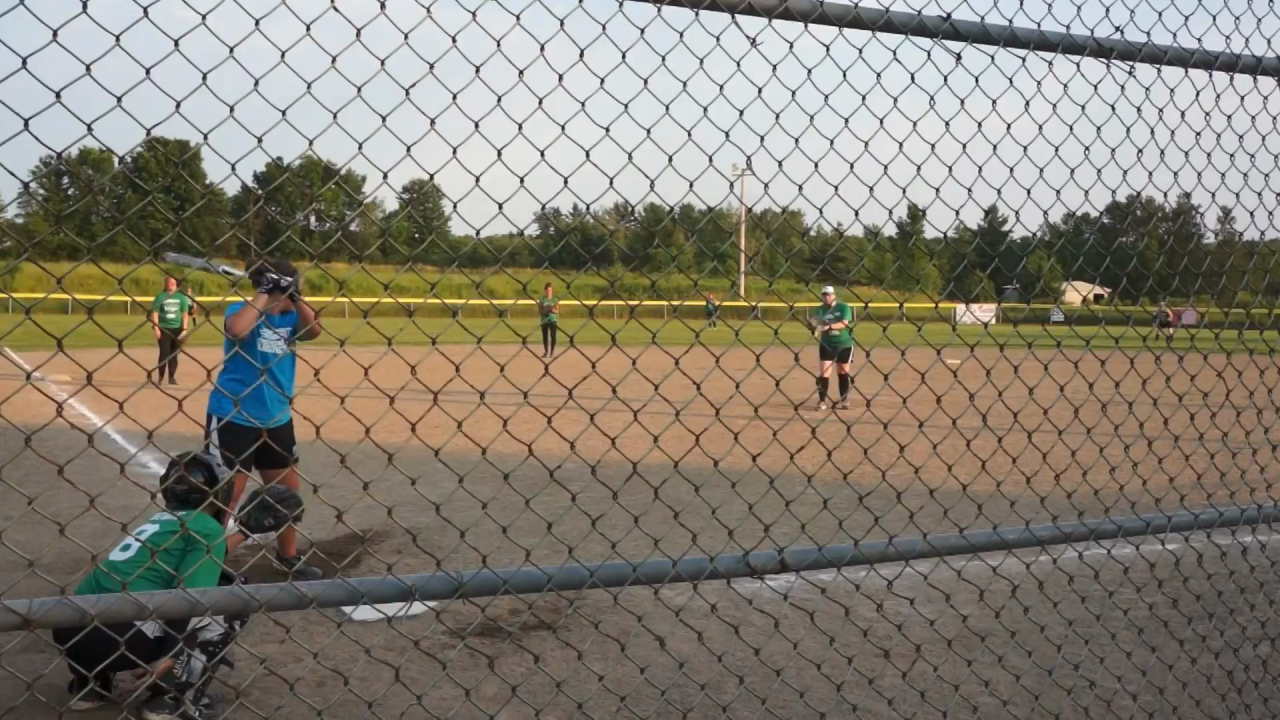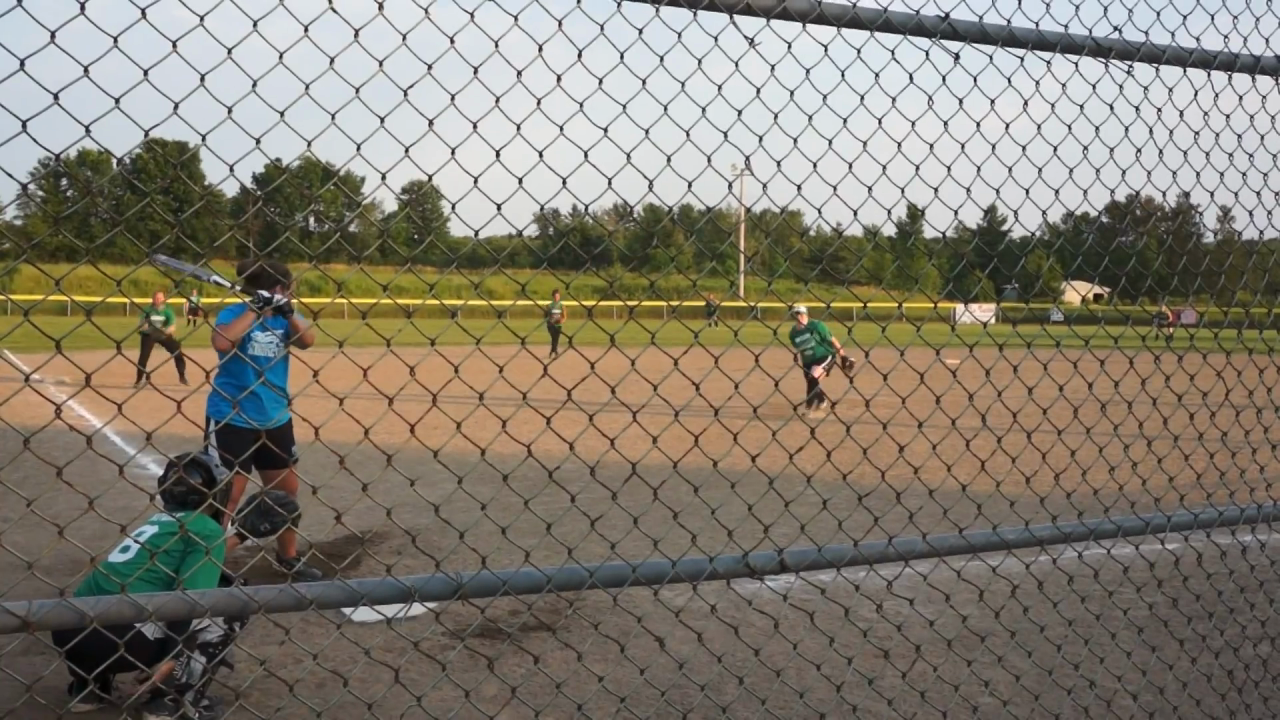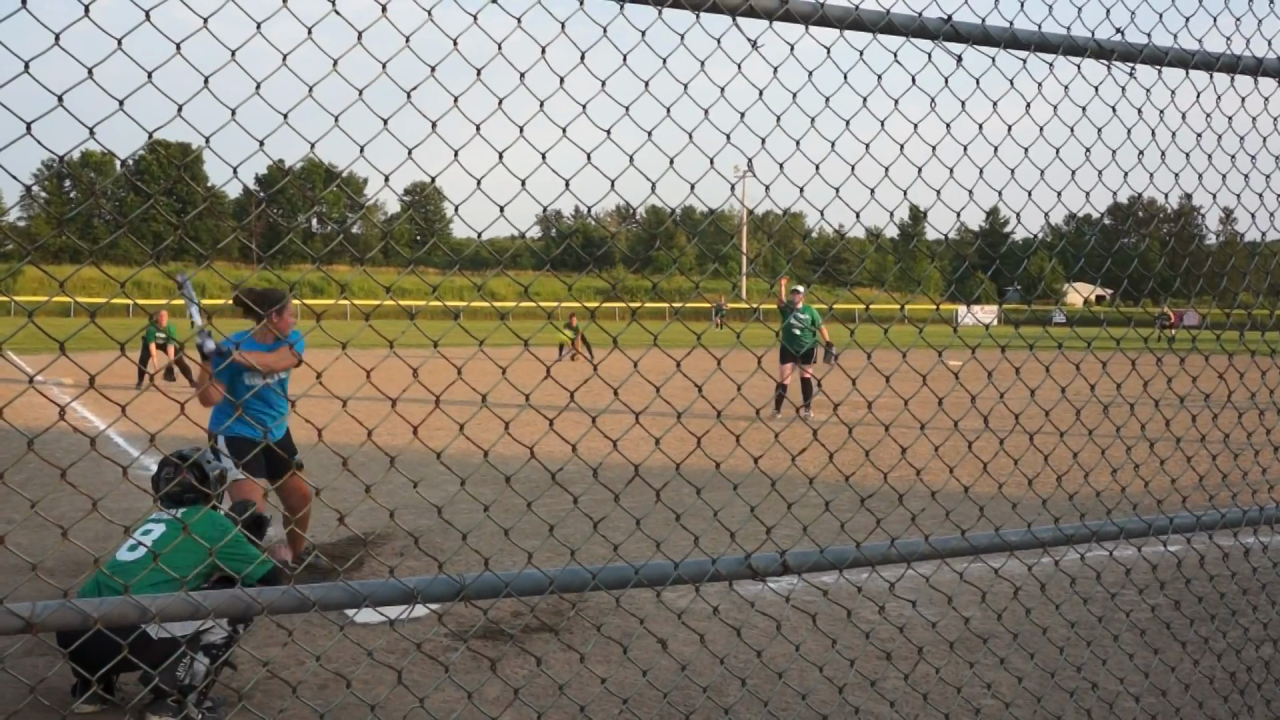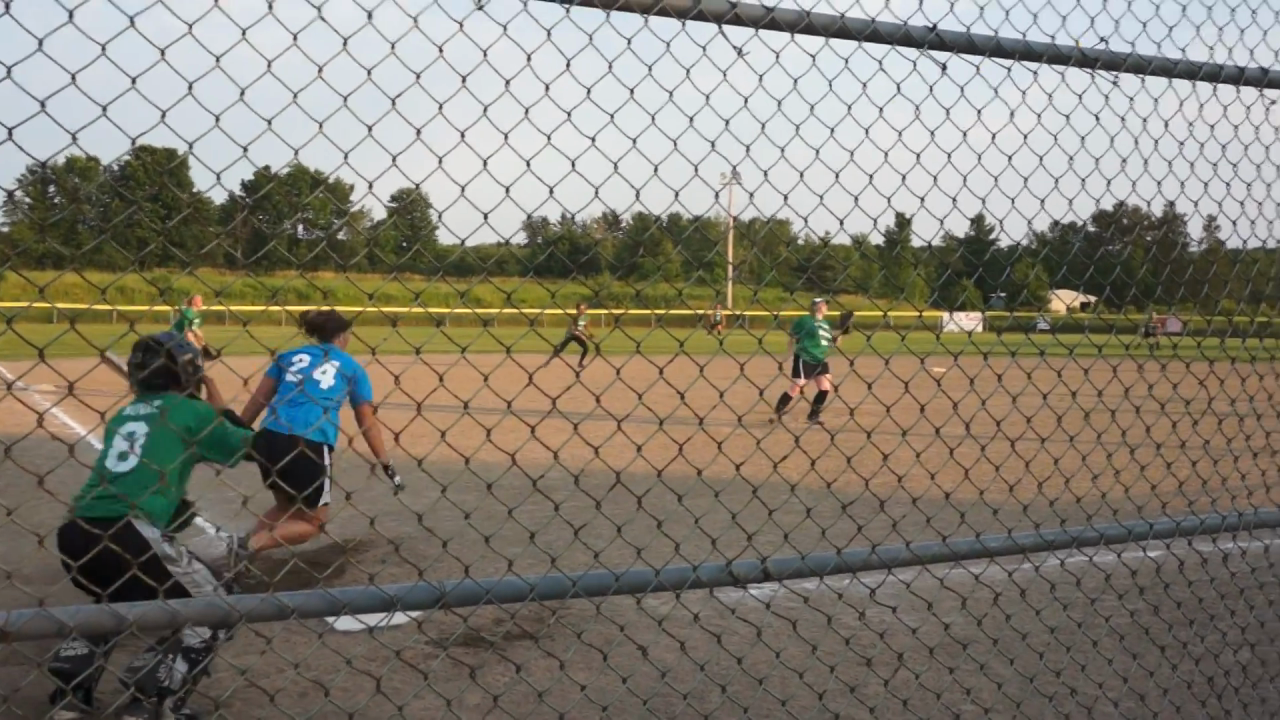
dt=0.7s
person 1, frame 1
left shoulder: (162, 518)
right shoulder: (206, 526)
left wrist: (246, 529)
right wrist: (169, 656)
right hip: (117, 634)
left ankle: (91, 683)
right ankle: (171, 697)
person 1, frame 2
left shoulder: (159, 520)
right shoulder: (207, 528)
left wrist: (241, 534)
right wrist: (171, 658)
right hip: (117, 636)
left ankle: (90, 686)
person 1, frame 3
left shoulder: (154, 519)
right shoulder: (212, 522)
right elbow: (269, 576)
right wrist: (279, 556)
right hip: (122, 636)
left ankle: (93, 685)
person 1, frame 4
left shoulder: (123, 415)
right shoulder: (191, 411)
right elbow: (246, 448)
right wrist: (221, 409)
left hip: (77, 534)
right hip: (128, 537)
left knee: (115, 600)
person 2, frame 1
left shoulder: (290, 317)
right shoulder: (243, 310)
left elbow: (313, 329)
right elbow: (236, 330)
left wrist: (296, 297)
right wrist: (264, 294)
left hip: (277, 419)
right hip: (232, 418)
left knee: (288, 489)
right knee: (226, 495)
left ankle: (288, 555)
person 2, frame 2
left shoulder: (285, 318)
right shoulder: (234, 313)
left elbow: (306, 340)
right elbow: (222, 343)
left wrist: (287, 311)
right wrist: (253, 310)
left hip: (275, 419)
right hip: (230, 420)
left knee: (287, 489)
right knee: (227, 497)
left ankle: (288, 556)
person 2, frame 3
left shoulder: (293, 339)
right shoulder: (238, 344)
left elbow: (277, 362)
right elbow: (208, 400)
left wrist: (226, 353)
right wrist: (208, 360)
left hip: (276, 433)
right hip: (238, 437)
left knee: (300, 497)
left ankle: (300, 551)
person 2, frame 4
left shoulder: (290, 355)
right shoulder: (353, 367)
left elbow: (258, 399)
right elbow: (368, 423)
right wrist: (386, 464)
left hip: (270, 440)
right hip: (311, 444)
left knee: (289, 510)
right knee: (310, 524)
right ankle: (248, 547)
